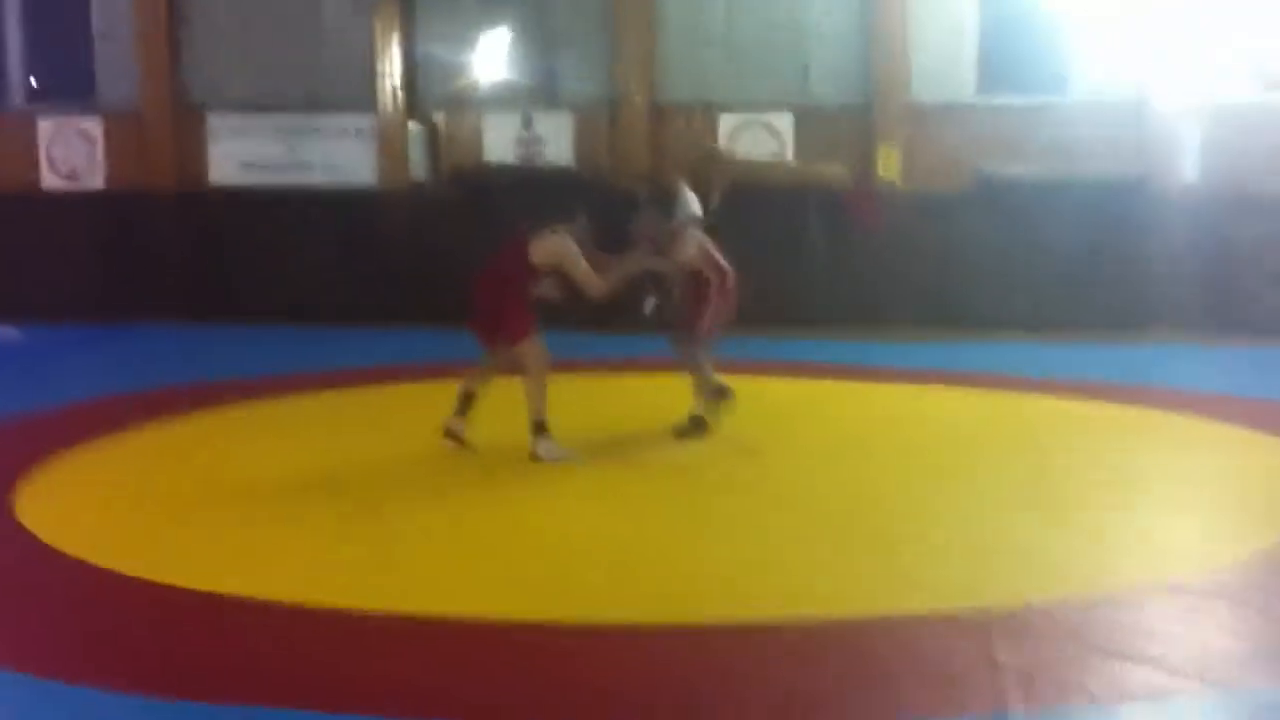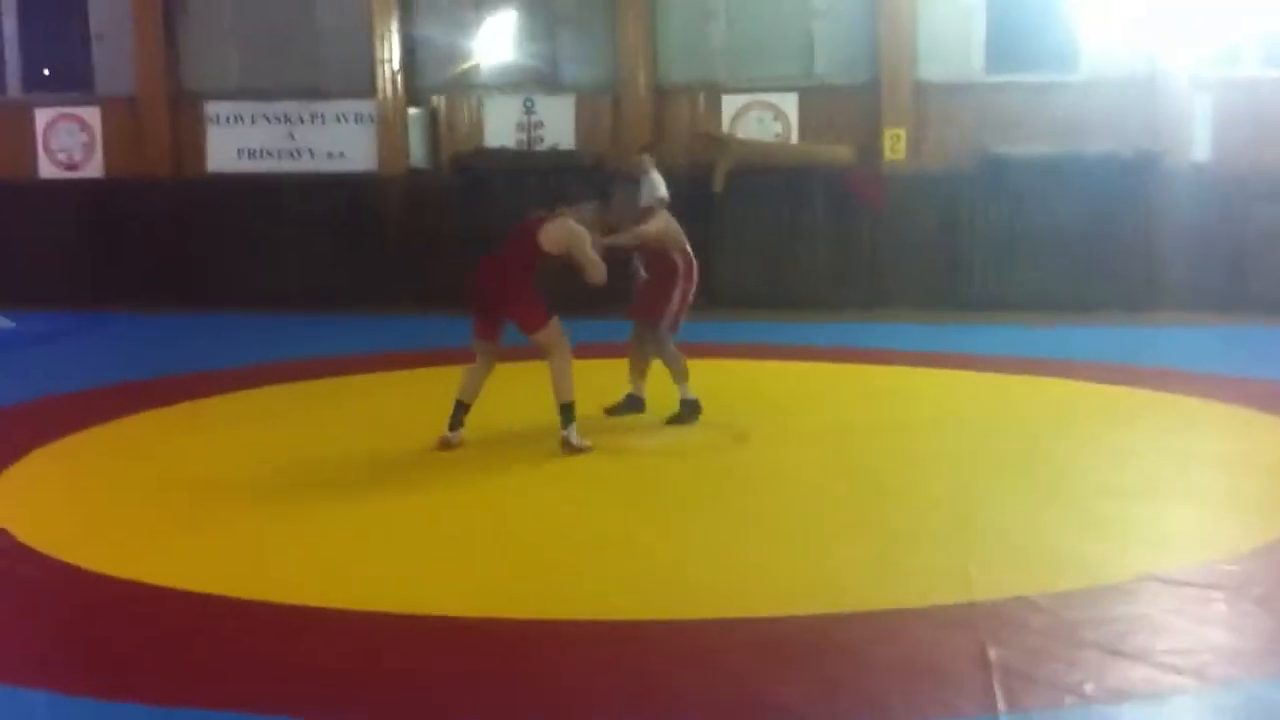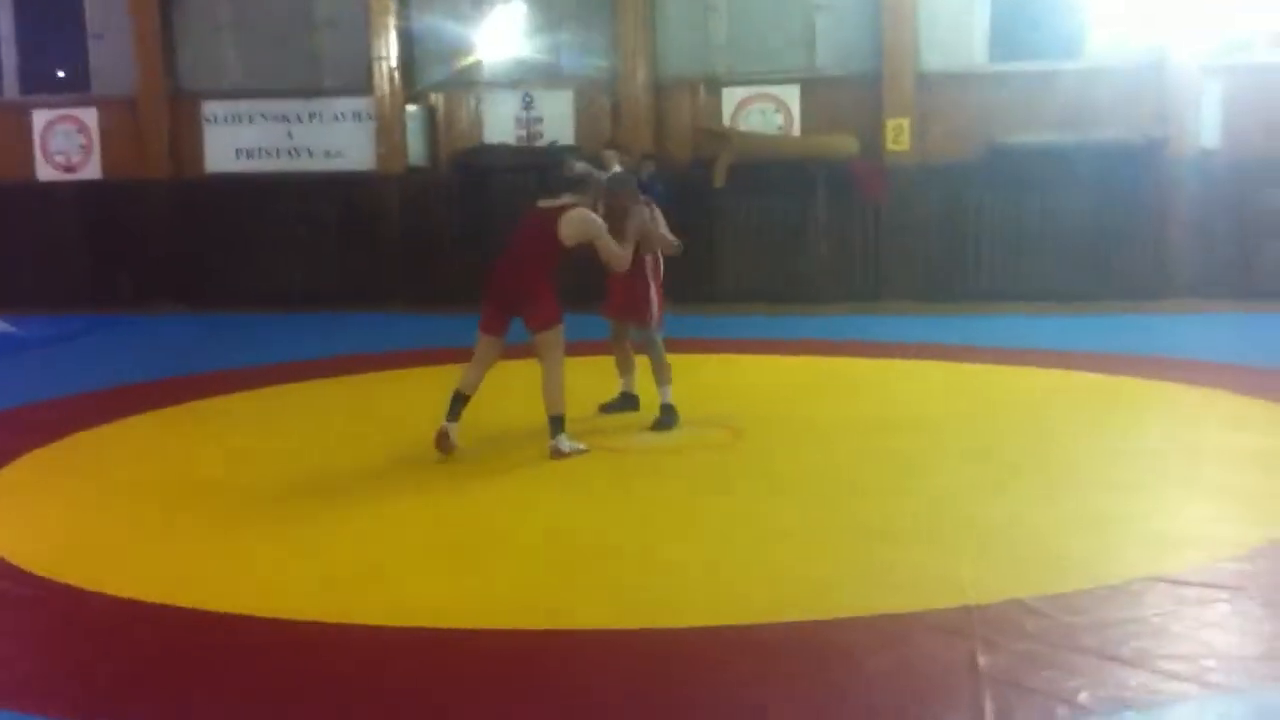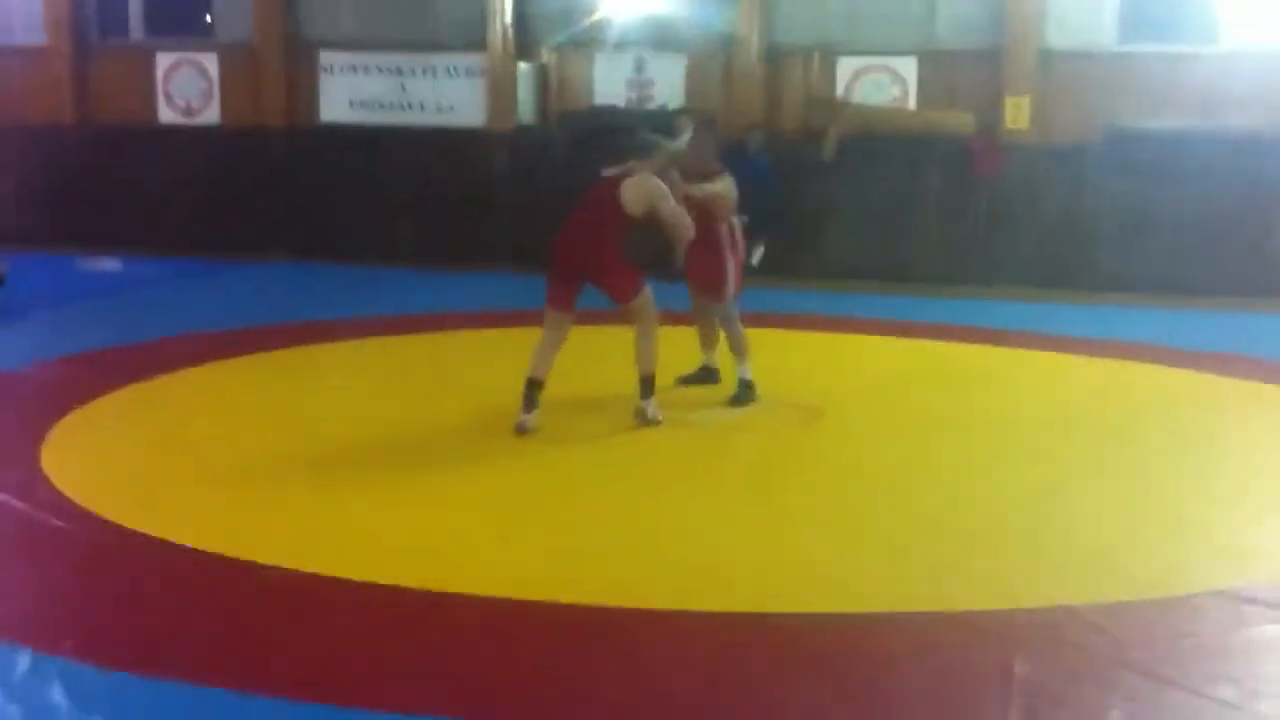
dt=0.4s
person 1, frame 1
left shoulder: (536, 238)
right shoulder: (564, 246)
right elbow: (596, 289)
left wrist: (543, 288)
right wrist: (629, 268)
left hip: (483, 292)
right hip: (504, 301)
left knee: (495, 358)
right knee: (537, 366)
left ankle: (458, 420)
right ankle: (542, 442)
person 1, frame 2
left shoulder: (534, 220)
right shoulder: (573, 229)
right elbow: (598, 276)
right wrist: (593, 248)
left hip: (485, 283)
right hip: (516, 288)
left knee: (484, 358)
right knee: (560, 351)
left ankle: (453, 431)
right ankle: (569, 430)
person 1, frame 3
left shoulder: (541, 206)
right shoulder: (588, 219)
right elbow: (620, 263)
right wrist: (632, 232)
left hip: (500, 277)
right hip: (533, 284)
left knee: (482, 357)
right knee: (552, 358)
left ankle: (450, 423)
right ankle: (558, 439)
person 1, frame 4
left shoulder: (604, 176)
right shoulder: (652, 186)
right elbow: (686, 235)
right wrist: (673, 207)
left hip: (566, 250)
right hip: (602, 254)
left knee: (552, 334)
right knee: (646, 317)
left ankle: (528, 413)
right ankle: (647, 402)
person 2, frame 1
left shoulder: (685, 237)
right shoulder: (671, 237)
left elbow: (685, 262)
left hip: (717, 287)
right hip: (698, 288)
left knee: (695, 349)
right knee: (685, 345)
left ankle: (700, 417)
right ankle: (715, 388)
person 2, frame 2
left shoulder: (657, 219)
right shoulder: (639, 216)
left elbow: (640, 234)
left wrist: (604, 242)
left hip: (678, 277)
right hip: (656, 277)
left knee: (661, 340)
right knee: (639, 338)
left ankle: (689, 401)
right ankle: (636, 397)
person 2, frame 3
left shoulder: (649, 212)
right shoulder: (612, 205)
left elbow: (672, 246)
left wrist: (654, 234)
left hip: (642, 276)
right hip: (620, 274)
left knee: (650, 340)
right knee: (618, 335)
left ankle: (668, 407)
right ankle: (628, 394)
person 2, frame 4
left shoulder: (723, 183)
right shoulder: (691, 175)
left elbow: (704, 193)
left wrist: (680, 189)
left hip: (723, 249)
right hip: (700, 247)
left knee: (726, 313)
right knee: (701, 309)
left ankle: (746, 381)
right ankle: (709, 367)
